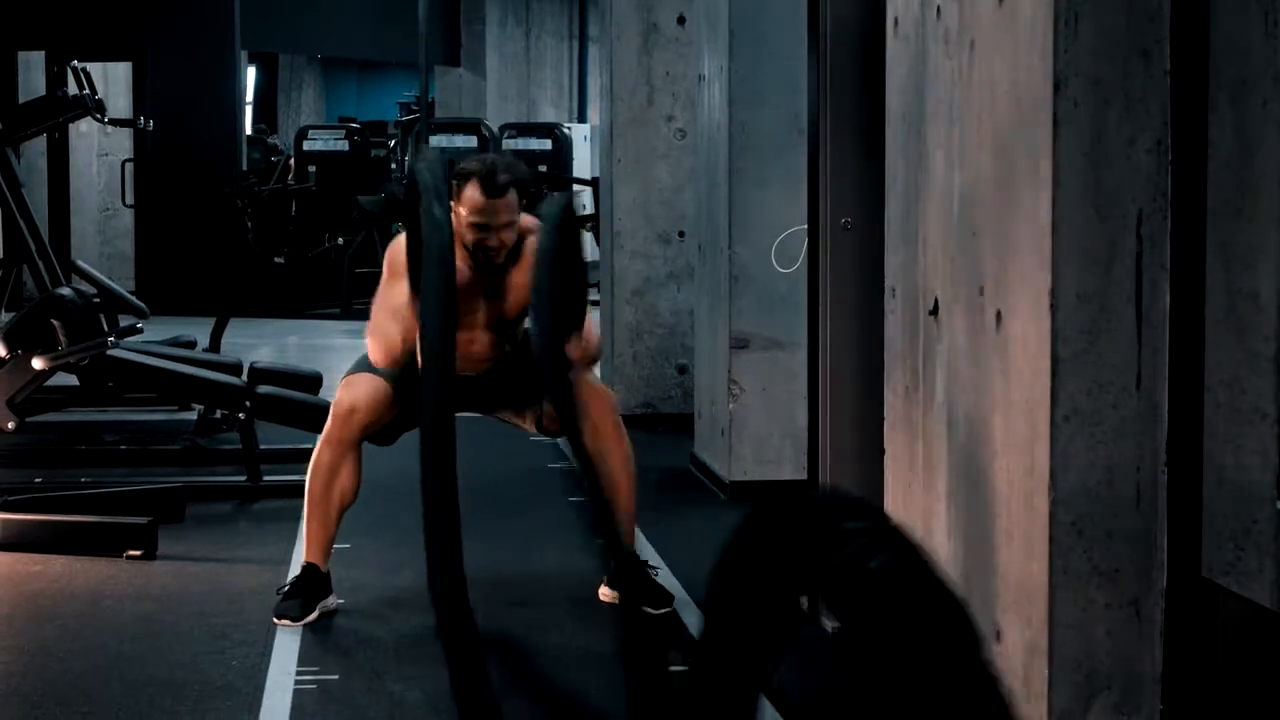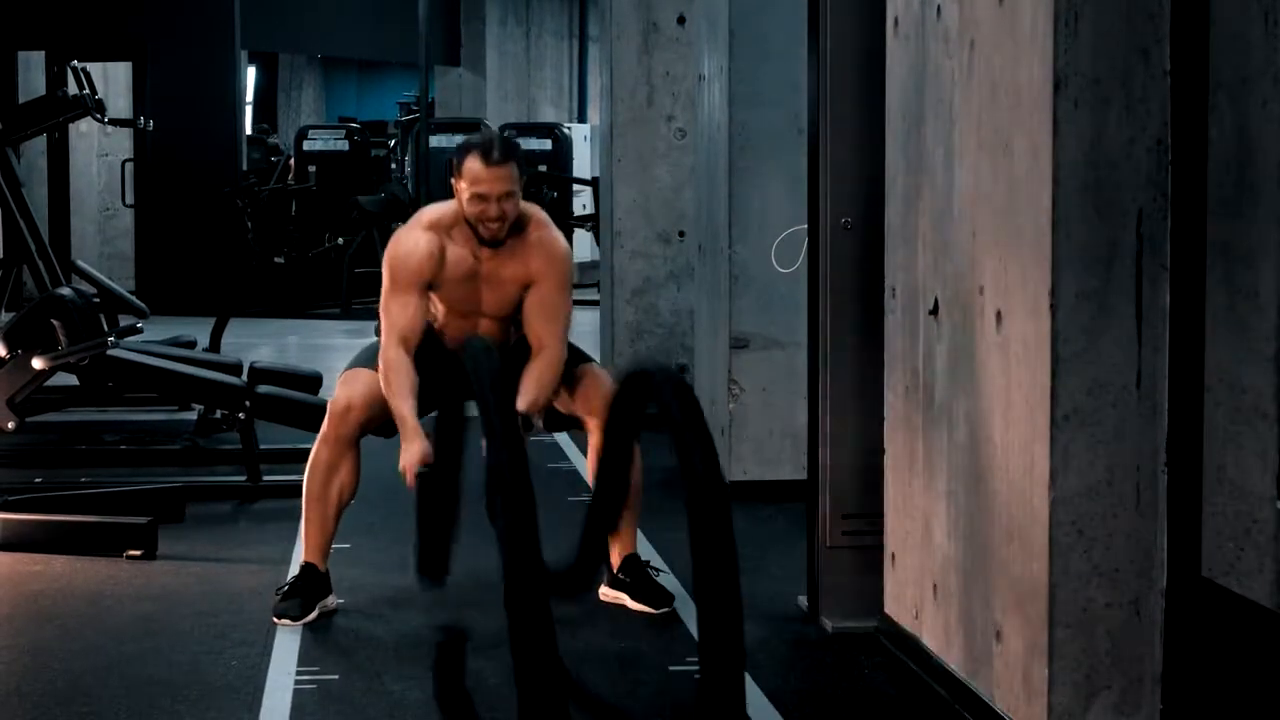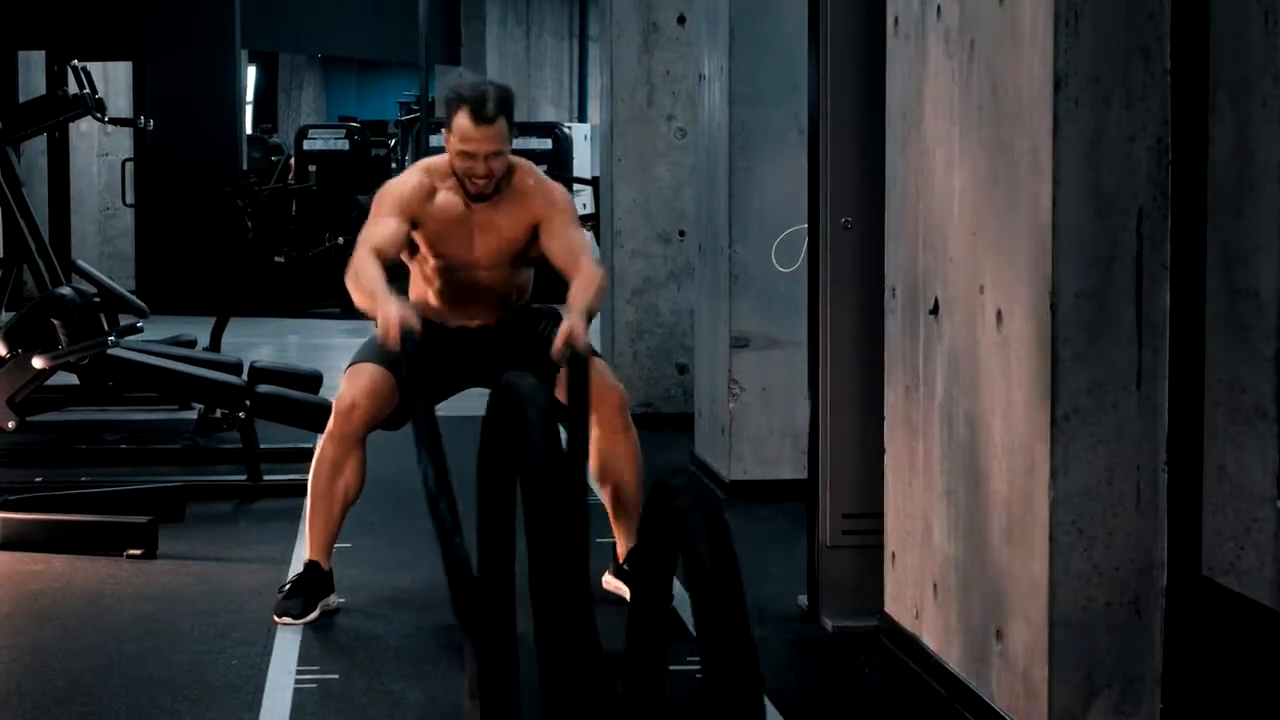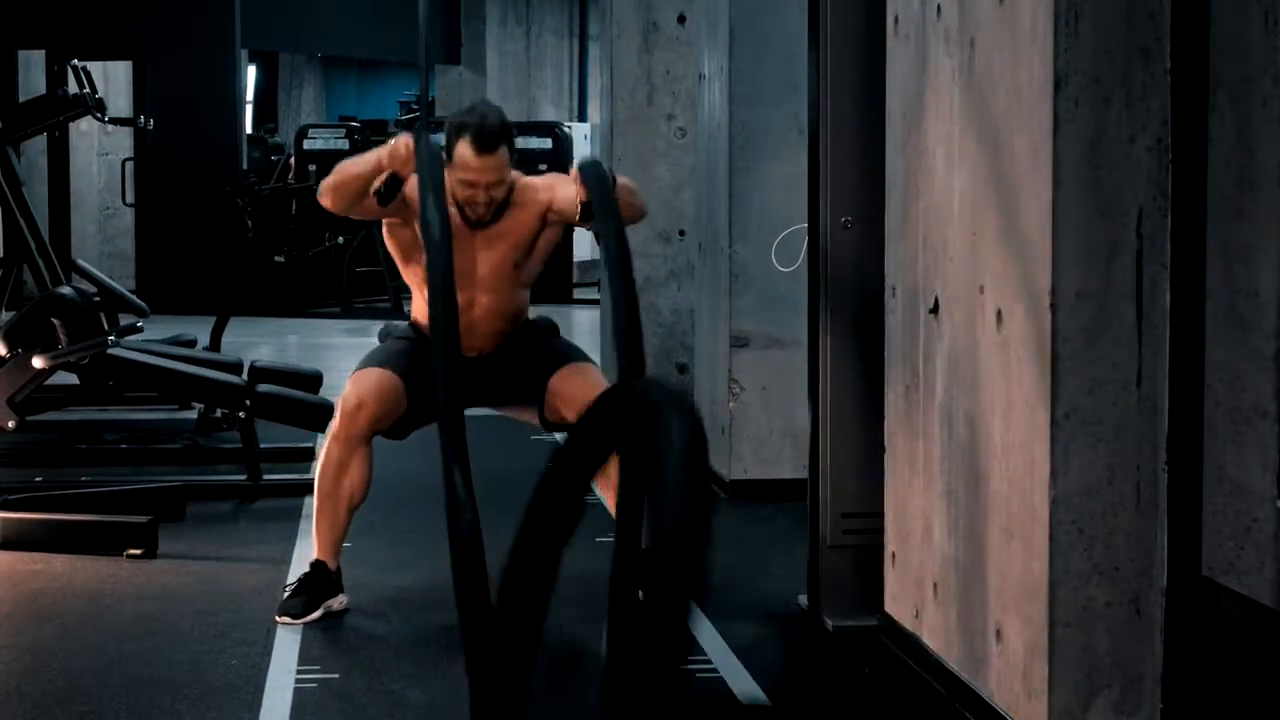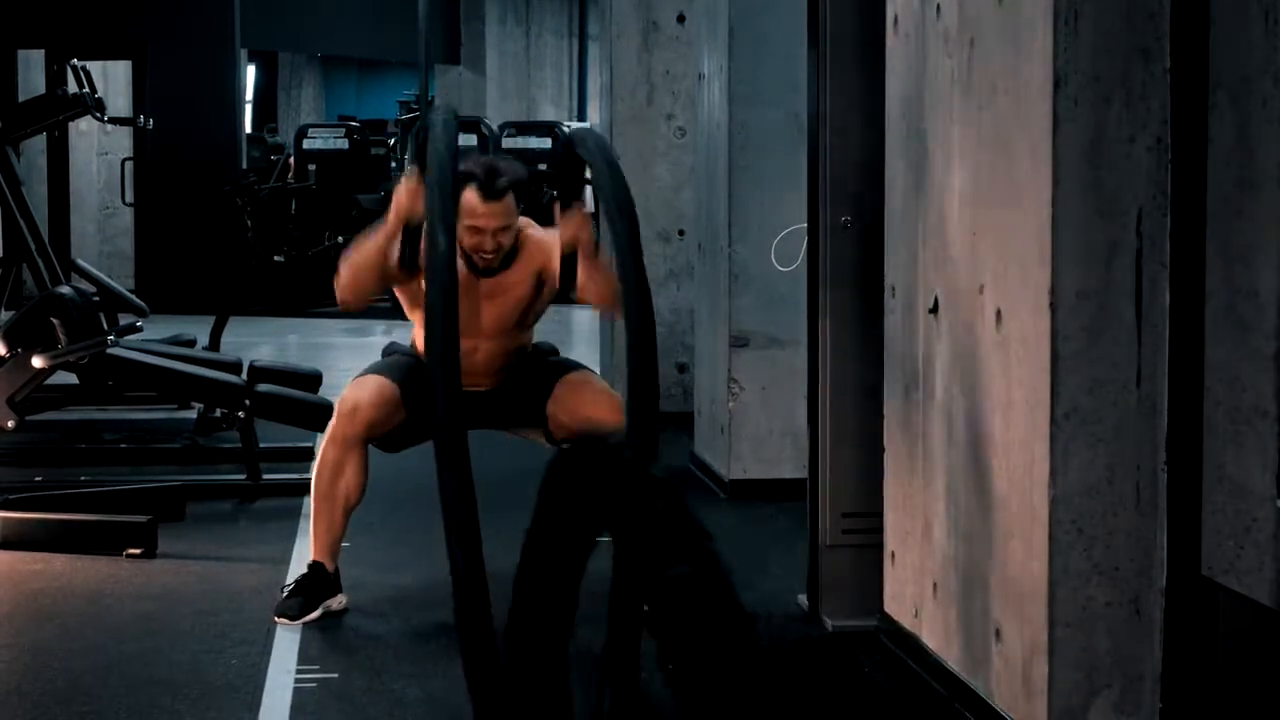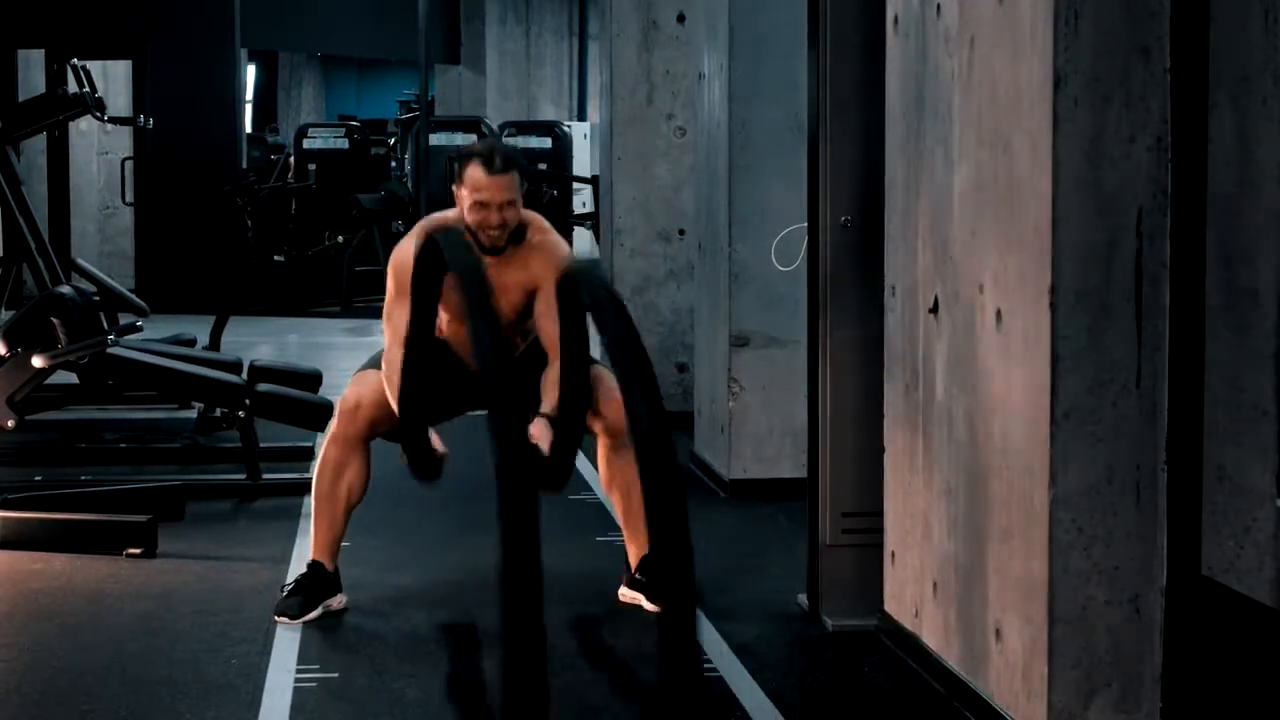
dt=0.4s
person 1, frame 1
left shoulder: (543, 249)
right shoulder: (417, 250)
left elbow: (584, 345)
right elbow: (381, 352)
left wrist: (578, 342)
right wrist: (412, 321)
left hip: (508, 364)
right hip: (422, 362)
left knee: (601, 409)
right knee: (348, 412)
left ankle: (624, 570)
right ankle: (313, 577)
person 1, frame 2
left shoulder: (546, 245)
right shoulder: (419, 242)
left elbow: (549, 348)
right elbow: (396, 347)
left wrist: (520, 417)
right wrist: (410, 433)
left hip: (513, 349)
right hip: (430, 346)
left knee: (610, 403)
right knee: (344, 412)
left ankle: (625, 568)
right ankle: (313, 577)
person 1, frame 3
left shoulder: (540, 193)
right shoulder: (413, 189)
left elbow: (586, 268)
right elbow: (362, 264)
left wrist: (577, 316)
right wrist: (386, 304)
left hip: (515, 330)
right hip: (428, 331)
left knee: (610, 398)
right knee: (350, 409)
left ankle: (628, 560)
right ankle: (315, 573)
person 1, frame 4
left shoulder: (539, 196)
right shoulder: (415, 194)
left elbow: (633, 208)
right elbow: (331, 195)
right wrist: (383, 161)
left hip: (517, 349)
right hip: (428, 348)
right knee: (355, 410)
right ankle: (323, 574)
person 1, frame 5
left shoulder: (542, 247)
right shoulder: (421, 245)
left elbow: (612, 299)
right elbow: (349, 292)
left wrist: (587, 245)
right wrist: (394, 221)
left hip: (517, 379)
right hip: (429, 377)
left knee: (611, 414)
right knee: (351, 414)
right ankle: (321, 576)
person 1, frame 6
left shoulder: (548, 250)
right shoulder: (420, 248)
left elbow: (562, 351)
right elbow: (399, 351)
left wrist: (546, 417)
left hip: (520, 362)
right hip: (438, 359)
left knee: (616, 410)
right knee: (353, 412)
left ankle: (642, 567)
right ankle: (321, 575)
